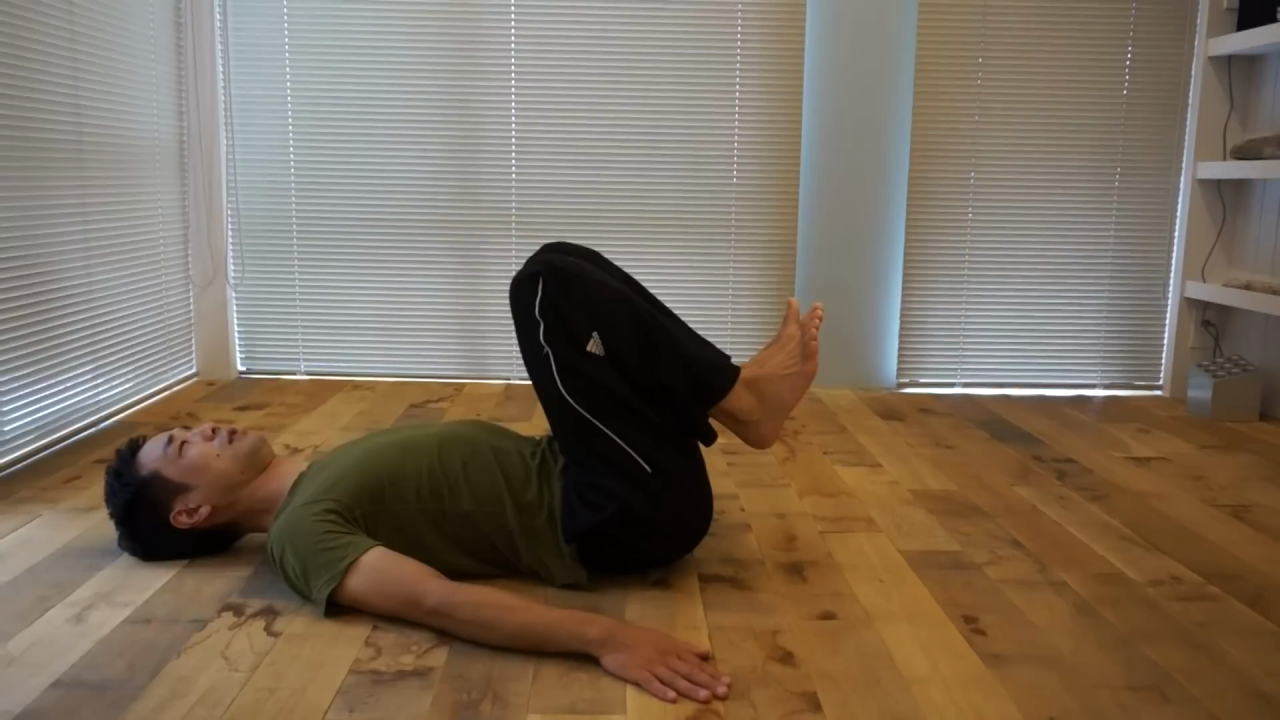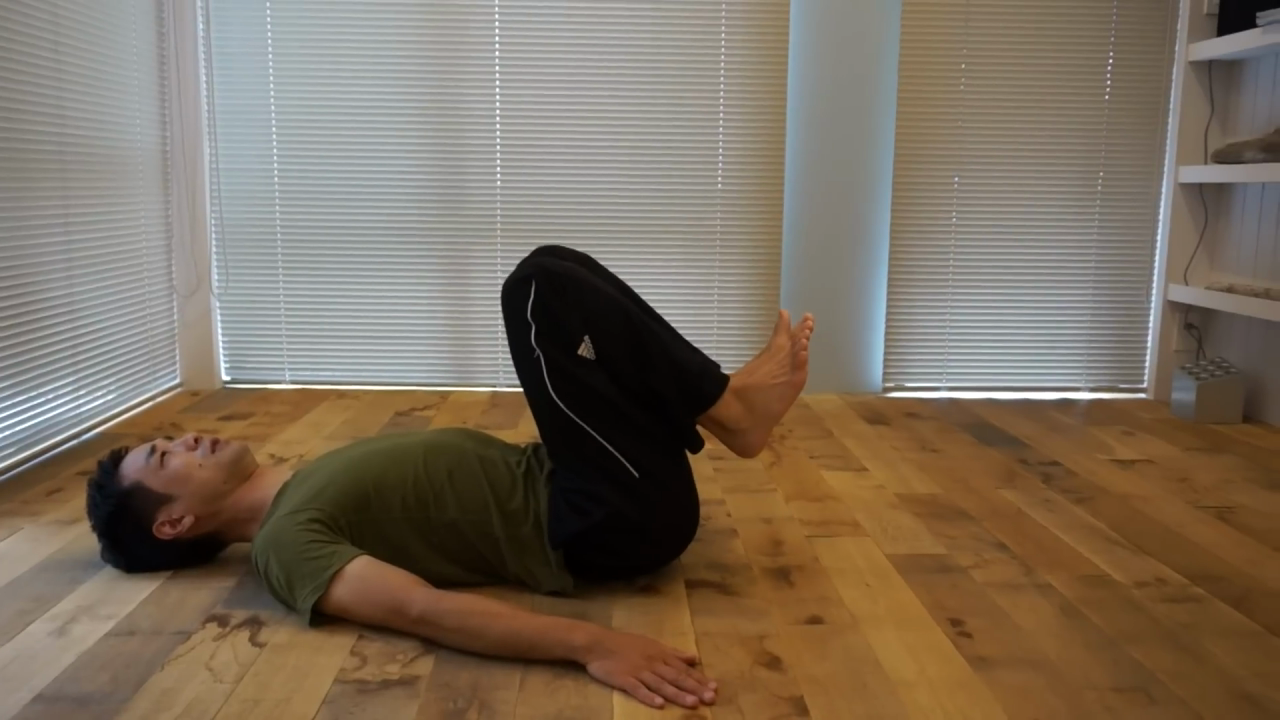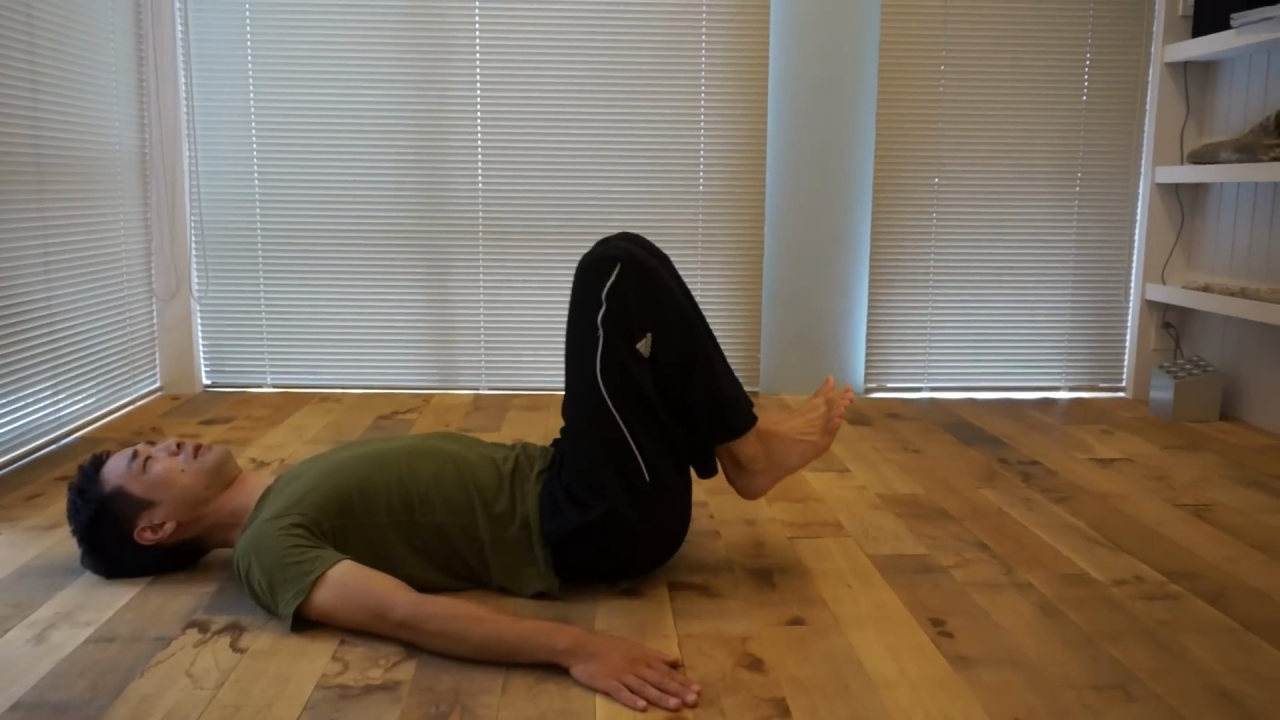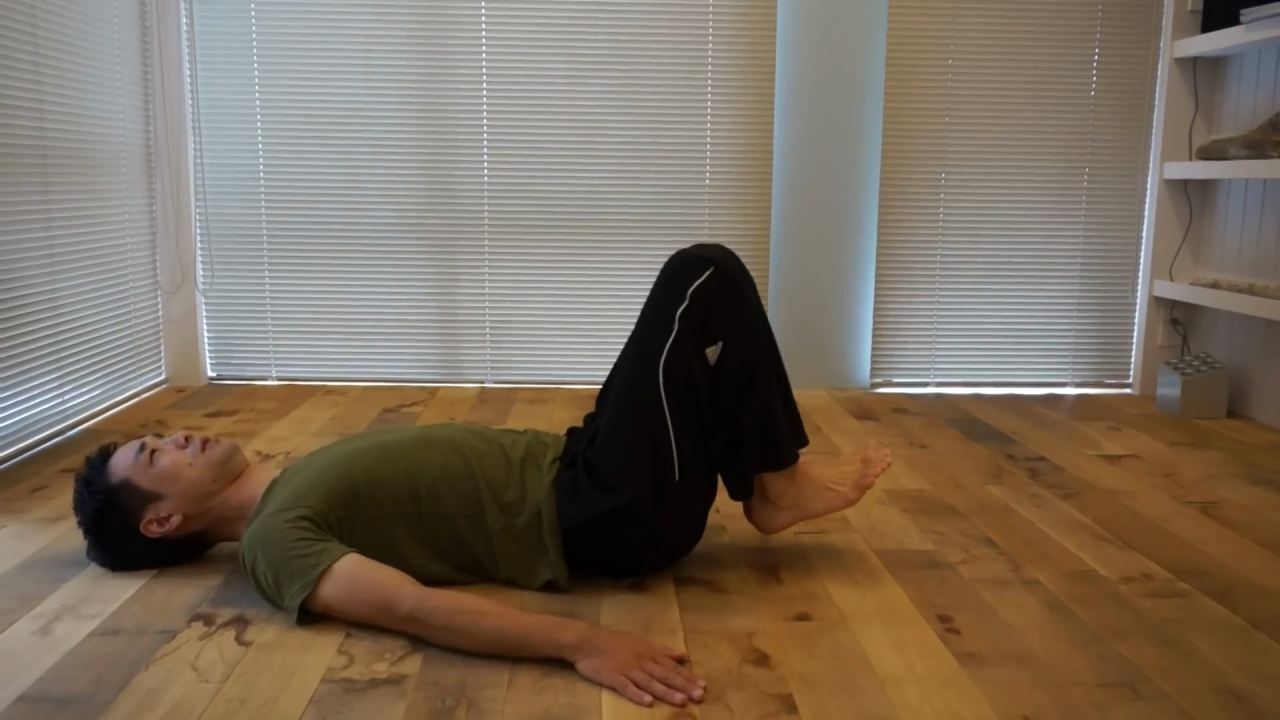
dt=0.7s
person 1, frame 1
left shoulder: (330, 481)
right shoulder: (304, 533)
right elbow: (436, 600)
right wrist: (604, 635)
left hip: (565, 475)
right hip: (620, 519)
left knee: (563, 272)
right knee: (552, 283)
left ankle: (739, 390)
right ankle: (739, 400)
person 1, frame 2
left shoulder: (311, 491)
right shoulder: (289, 543)
right elbow: (421, 609)
right wrist: (590, 642)
left hip: (554, 484)
right hip: (612, 526)
left knee: (553, 274)
right knee: (541, 287)
left ankle: (725, 400)
right ankle: (729, 408)
person 1, frame 3
left shoulder: (296, 494)
right shoulder: (271, 550)
right elbow: (405, 613)
right wrist: (575, 645)
left hip: (544, 479)
right hip: (597, 527)
left knee: (623, 262)
right knee: (619, 274)
left ankle: (742, 442)
right ankle: (746, 449)
person 1, frame 4
left shoulder: (301, 489)
right shoulder: (277, 542)
right elbow: (414, 608)
right wrist: (581, 640)
left hip: (568, 469)
right hip: (607, 517)
left knee: (701, 276)
right knee: (703, 278)
left ankle: (772, 477)
right ankle: (772, 486)
